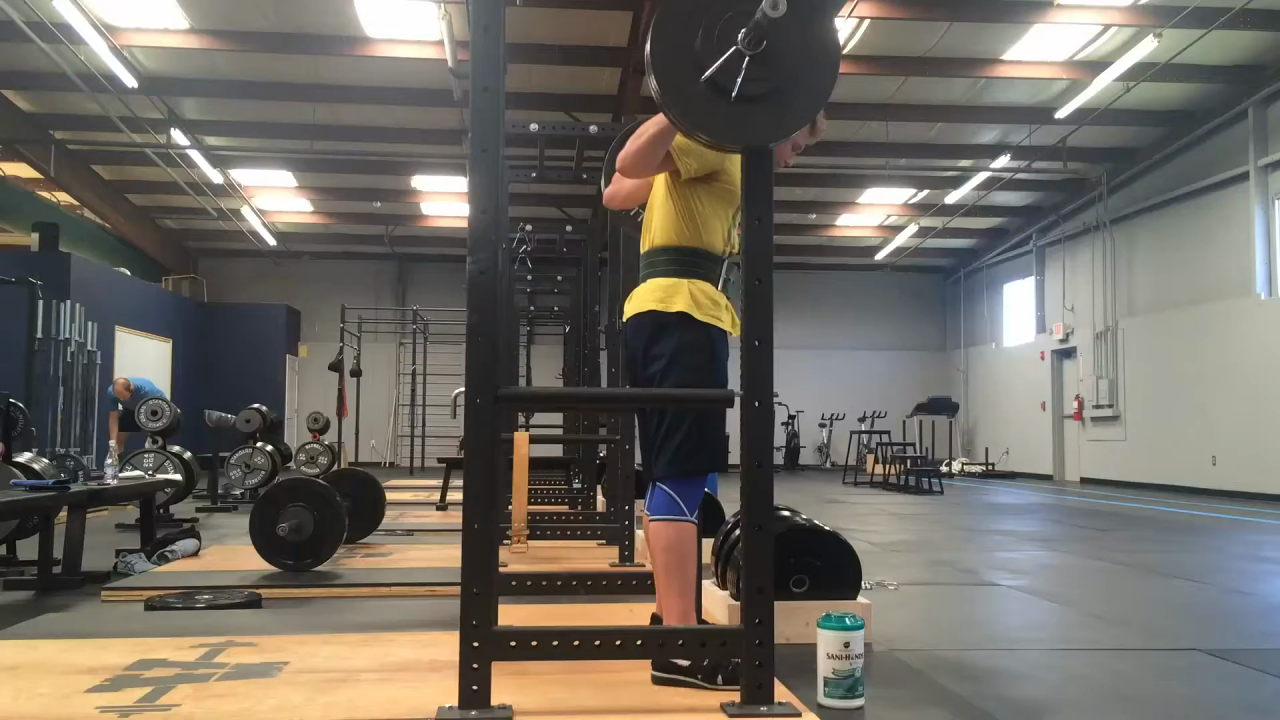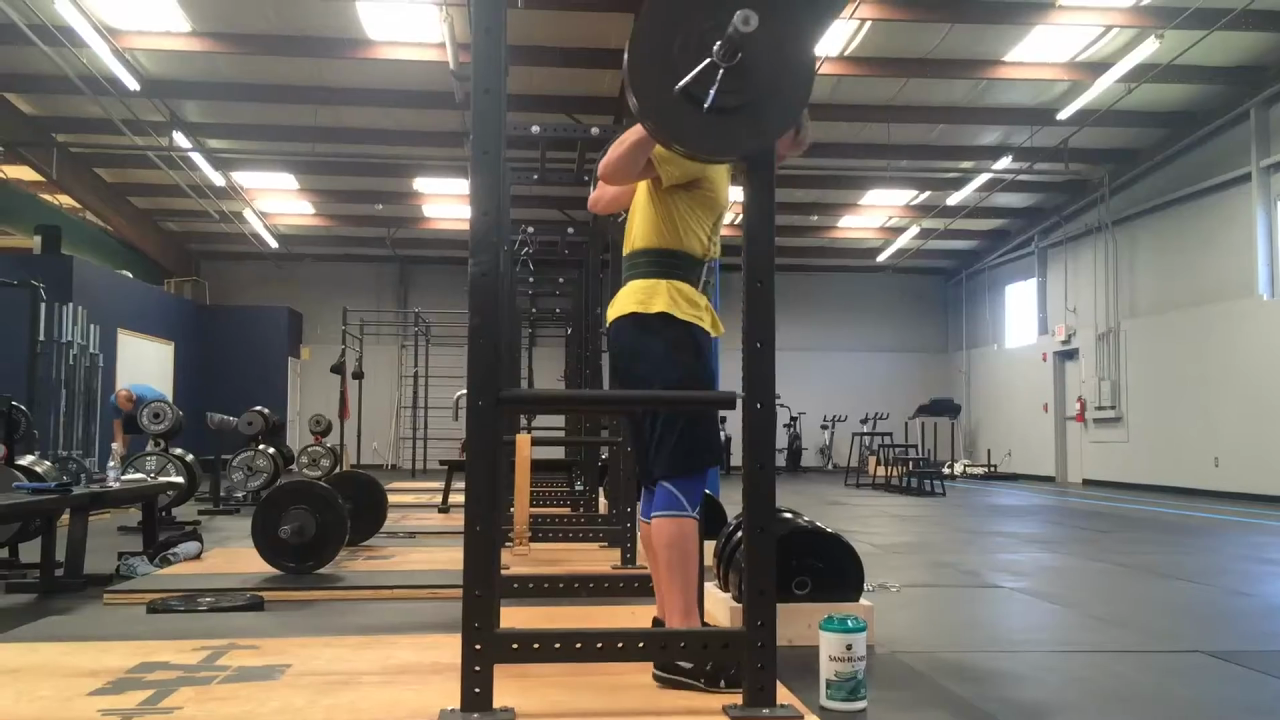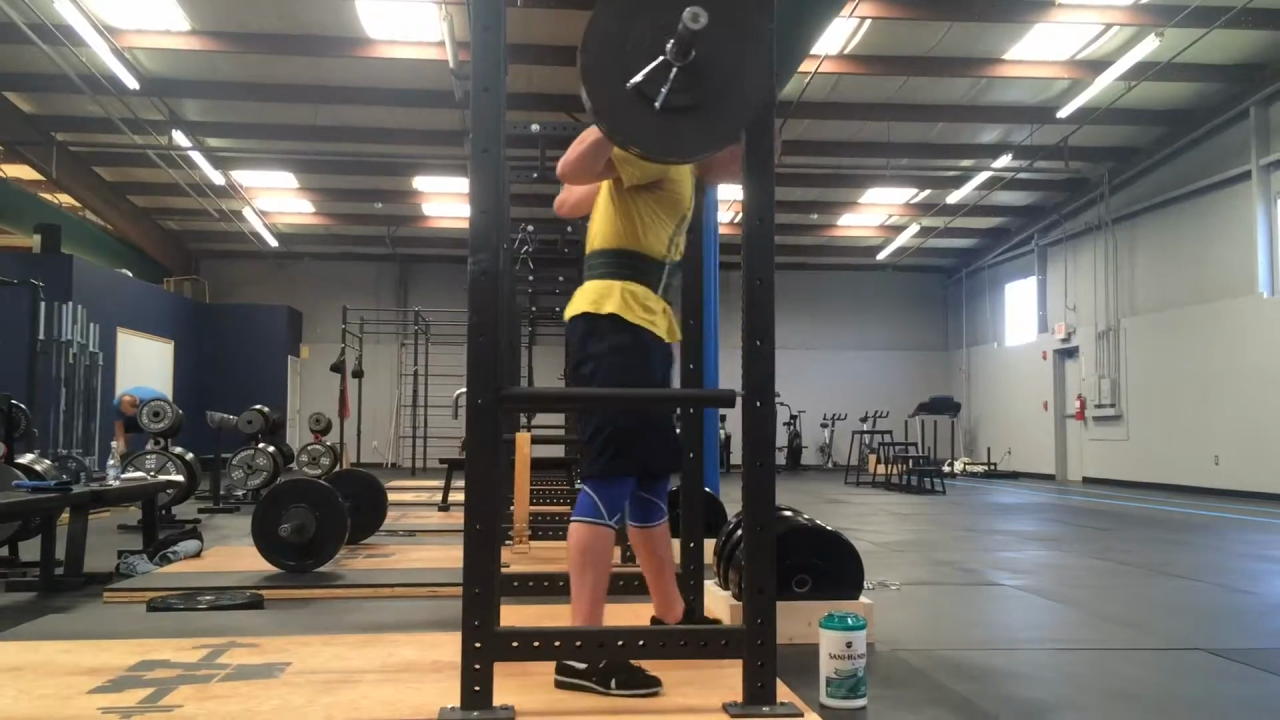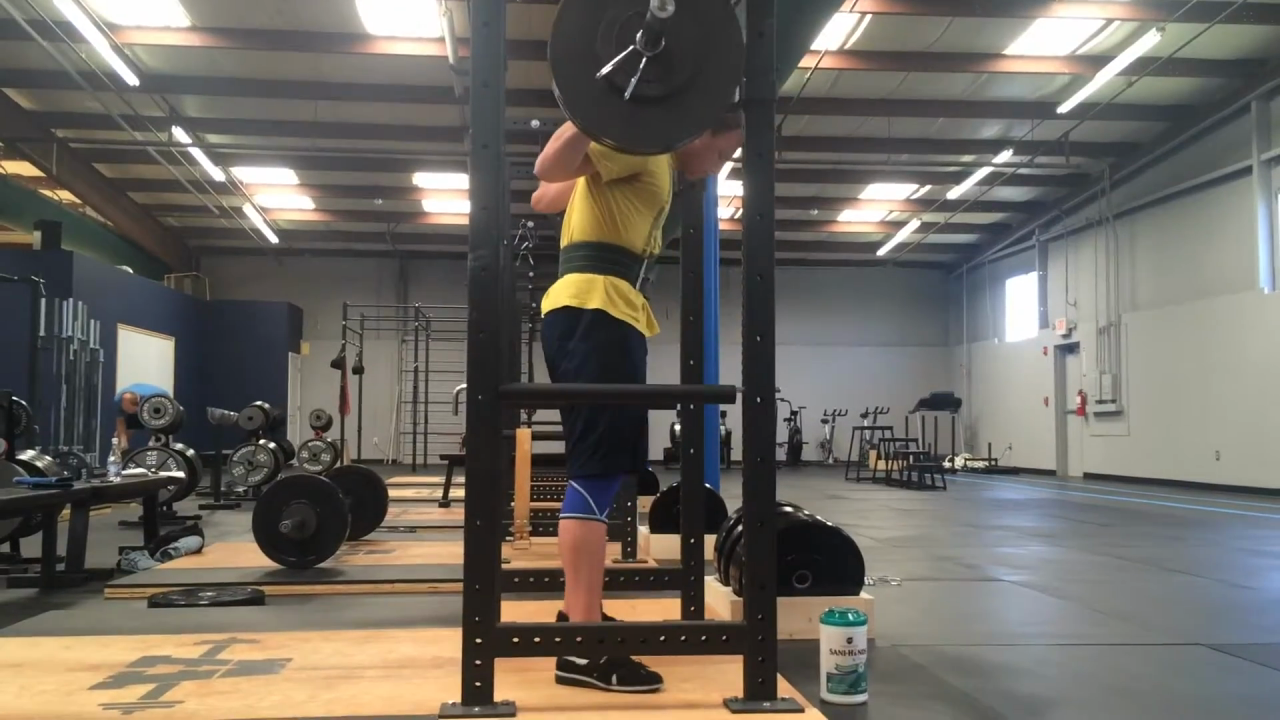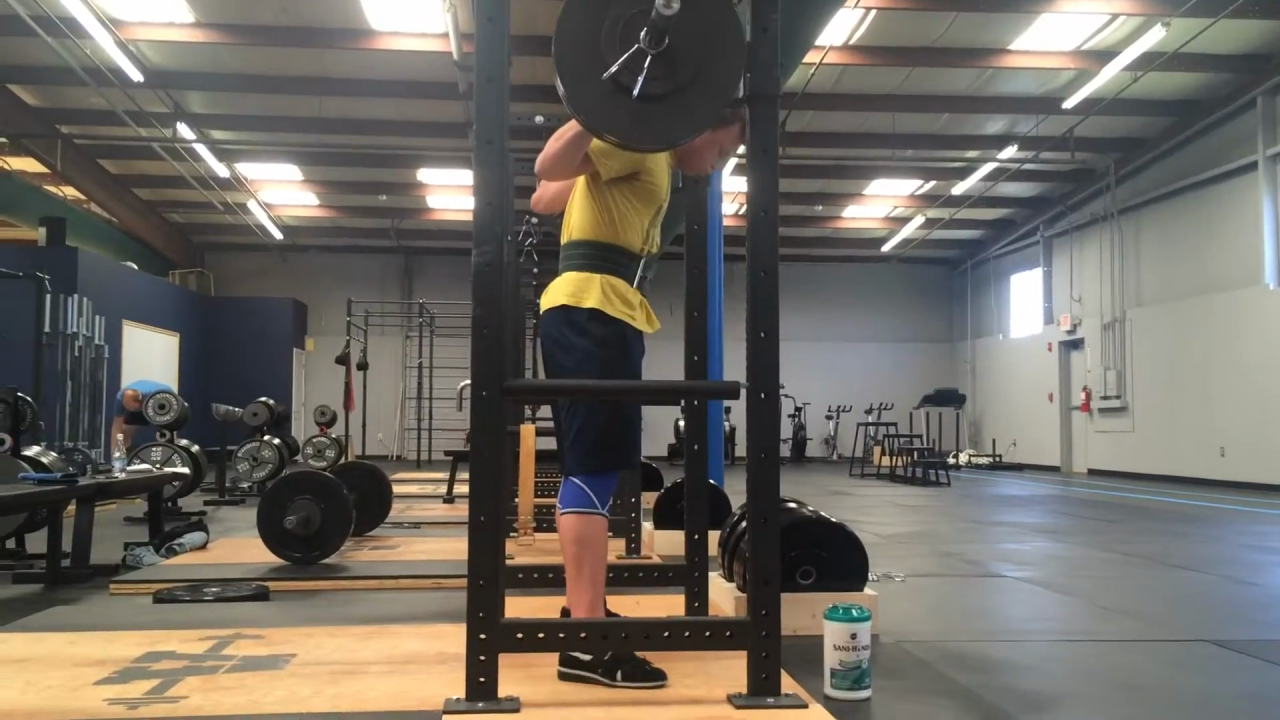
dt=0.4s
person 1, frame 1
left shoulder: (701, 160)
right shoulder: (715, 140)
left elbow: (616, 193)
right elbow: (630, 162)
left hip: (661, 316)
right hip: (681, 316)
left knee: (670, 476)
right knee: (681, 476)
left ankle: (670, 618)
right ankle: (679, 649)
person 1, frame 2
left shoulder: (691, 167)
left elbow: (600, 200)
right elbow: (611, 171)
left hip: (649, 321)
right hip: (660, 319)
left knee: (665, 479)
right knee: (684, 475)
left ankle: (675, 621)
person 1, frame 3
left shoulder: (666, 170)
left elbow: (567, 202)
right elbow: (570, 169)
left hip: (631, 325)
right hip: (615, 320)
left knee: (648, 476)
right knee: (610, 478)
left ankle: (671, 614)
right ankle: (582, 653)
person 1, frame 4
left shoulder: (647, 161)
left elbow: (545, 199)
right elbow: (548, 168)
left hip: (594, 316)
right hip: (594, 314)
left knee: (600, 470)
right knee: (596, 472)
left ankle: (579, 614)
right ankle: (582, 648)
person 1, frame 5
left shoulder: (643, 159)
left elbow: (545, 199)
right elbow: (550, 166)
left hip: (592, 314)
right hip: (591, 311)
left knee: (590, 467)
right knee: (594, 468)
left ankle: (583, 610)
right ankle: (586, 643)
